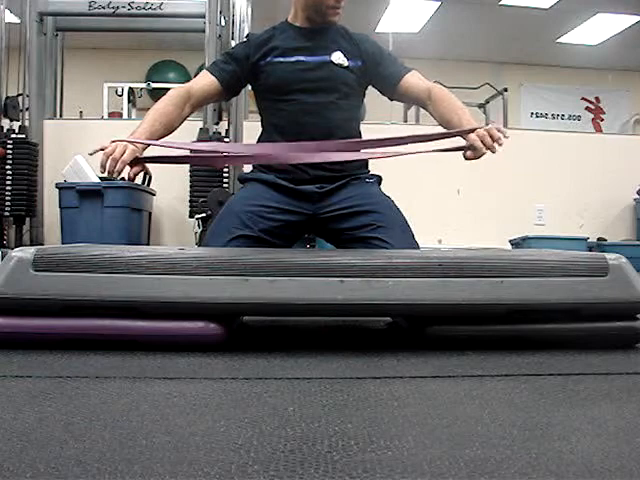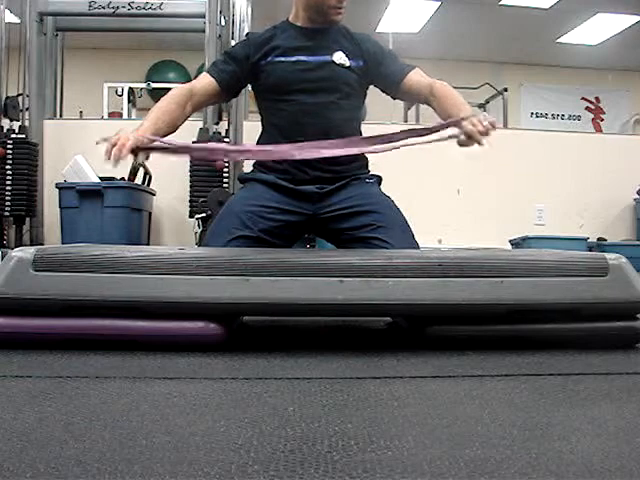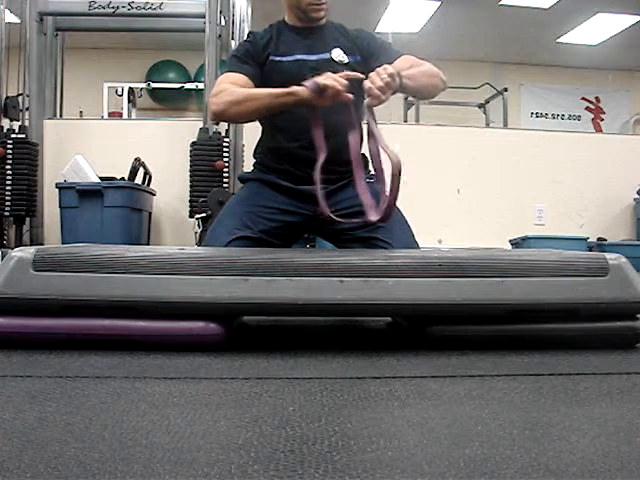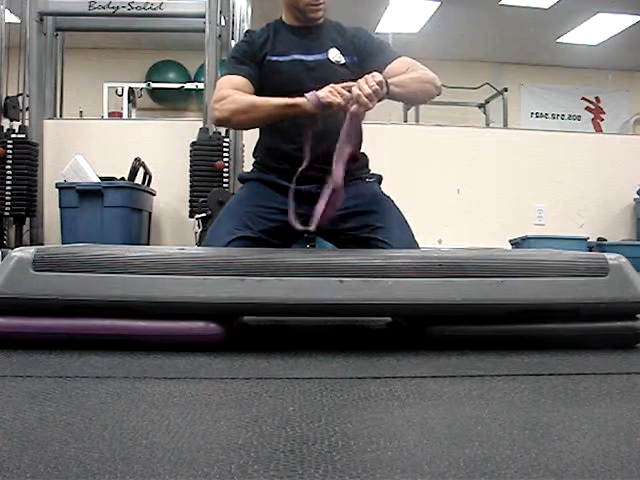
dt=0.5s
person 1, frame 1
left shoulder: (361, 49)
right shoulder: (259, 47)
left elbow: (428, 93)
right elbow: (188, 95)
left wrist: (472, 129)
right wrist: (136, 142)
left hip: (349, 186)
right hip: (273, 186)
person 1, frame 2
left shoulder: (362, 48)
right shoulder: (259, 46)
left elbow: (430, 88)
right elbow: (190, 95)
left wrist: (466, 118)
right wrist: (143, 133)
left hip: (349, 186)
right hip: (273, 185)
person 1, frame 3
left shoulder: (358, 41)
right shoulder: (258, 45)
left elbow: (435, 79)
right elbow: (220, 104)
left wrist: (397, 78)
right wrist: (302, 93)
left hip: (347, 185)
right hip: (274, 185)
person 1, frame 4
left shoulder: (355, 40)
right shoulder: (256, 44)
left elbow: (429, 83)
right elbow: (223, 109)
left wrist: (384, 85)
right wrist: (306, 103)
left hip: (348, 182)
right hip: (274, 185)
